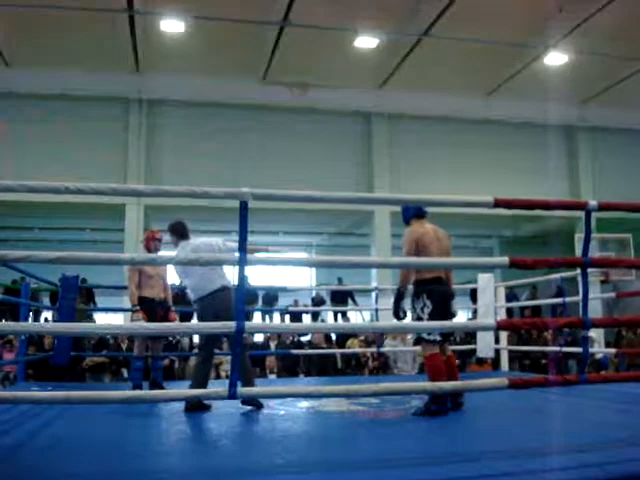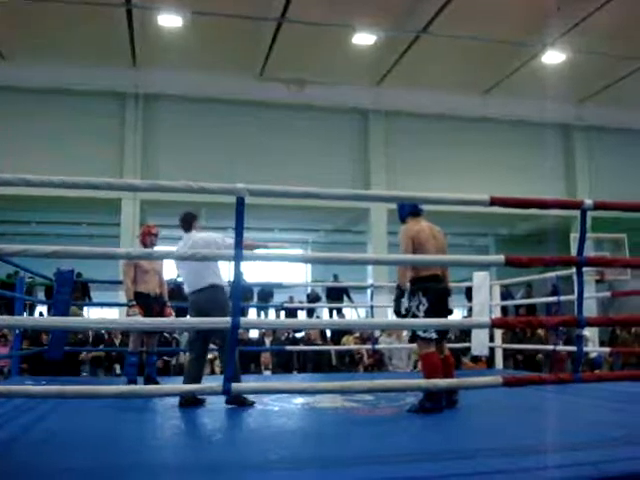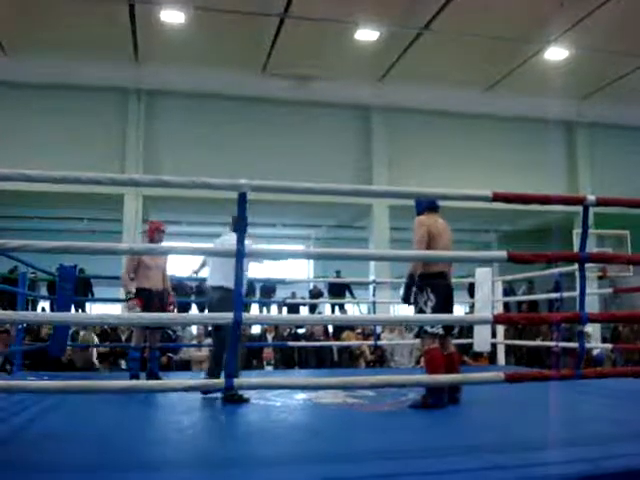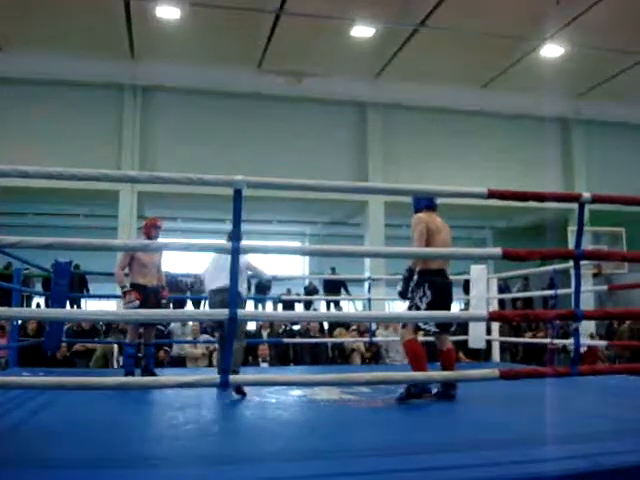
dt=0.4s
person 1, frame 1
left shoulder: (412, 232)
right shoulder: (442, 233)
left elbow: (407, 268)
right elbow: (448, 269)
left wrist: (398, 297)
right wrist: (450, 296)
left hip: (426, 291)
right hip: (442, 289)
left knee: (429, 345)
right knee: (442, 344)
left ankle: (439, 401)
right ankle: (455, 396)
person 1, frame 2
left shoulder: (408, 230)
right shoulder: (438, 231)
left elbow: (405, 265)
right elbow: (445, 266)
left wrist: (399, 295)
right wrist: (447, 293)
left hip: (423, 288)
right hip: (439, 287)
left knee: (425, 343)
right knee: (439, 343)
left ankle: (433, 399)
right ankle: (449, 394)
person 1, frame 3
left shoulder: (422, 221)
right shoulder: (445, 226)
left wrist: (409, 283)
left hip: (430, 284)
right hip: (444, 283)
left knee: (428, 339)
right knee: (444, 338)
left ankle: (435, 394)
right ankle: (453, 390)
person 1, frame 4
left shoulder: (419, 219)
right shoulder: (444, 225)
left elbow: (418, 251)
left wrist: (407, 277)
left hip: (428, 280)
right hip: (444, 280)
left knee: (408, 330)
right knee: (442, 335)
left ankle: (420, 383)
right ankle: (448, 387)
person 2, frame 1
left shoulder: (177, 259)
right shoulder: (208, 244)
right wrist: (267, 250)
left hip: (202, 304)
right hip: (223, 297)
left knee: (205, 350)
left ankle: (193, 400)
person 2, frame 2
left shoulder: (180, 248)
right shoulder: (208, 238)
right elbow: (242, 245)
left hip: (194, 298)
right hip: (214, 294)
left knee: (197, 347)
right knee: (226, 343)
left ankle: (187, 395)
right ankle: (232, 394)
person 2, frame 3
left shoulder: (218, 243)
left elbow: (205, 261)
left wrist: (197, 270)
left hip: (213, 293)
right hip: (228, 295)
left knee: (219, 341)
right ankle: (229, 390)
person 2, frame 4
left shoulder: (216, 256)
right shoulder: (238, 253)
left elbow: (204, 276)
right elbow: (250, 267)
right wrist: (266, 276)
left hip: (213, 297)
right hip: (231, 295)
left knee: (223, 337)
right knee: (237, 337)
right ankle: (233, 375)
person 3, frame 1
left shoulder: (163, 263)
right elbow: (132, 287)
left wrist: (171, 308)
right wrist: (135, 309)
left hip: (161, 305)
right hip: (145, 304)
left knee: (158, 347)
right knee: (140, 345)
left ankle: (156, 383)
right ankle: (136, 386)
person 3, frame 2
left shoulder: (159, 259)
right elbow: (127, 281)
left wrist: (166, 304)
right wrist: (131, 304)
left hip: (156, 301)
right hip: (141, 299)
left knee: (152, 342)
right knee: (135, 341)
left ankle: (150, 378)
right ankle: (131, 381)
person 3, frame 3
left shoulder: (163, 254)
right elbow: (126, 275)
left wrist: (169, 294)
right wrist: (130, 296)
left hip: (159, 297)
right hip: (143, 296)
left knee: (155, 339)
right knee: (139, 337)
left ankle: (153, 374)
right ankle: (134, 376)
person 3, frame 4
left shoulder: (158, 250)
right elbow: (119, 270)
left wrist: (164, 290)
right wrist: (126, 290)
left hip: (153, 293)
right hip: (137, 292)
left knee: (150, 334)
right knee: (133, 333)
left ankle: (148, 370)
right ankle: (128, 373)
